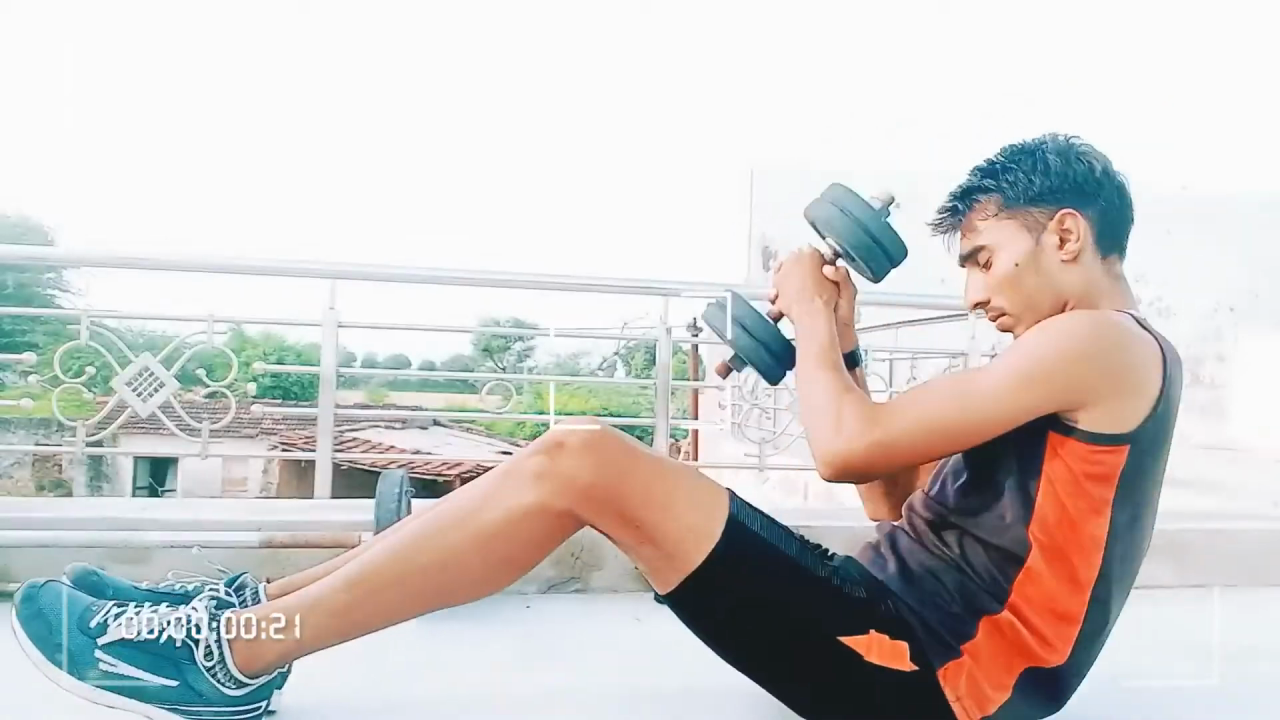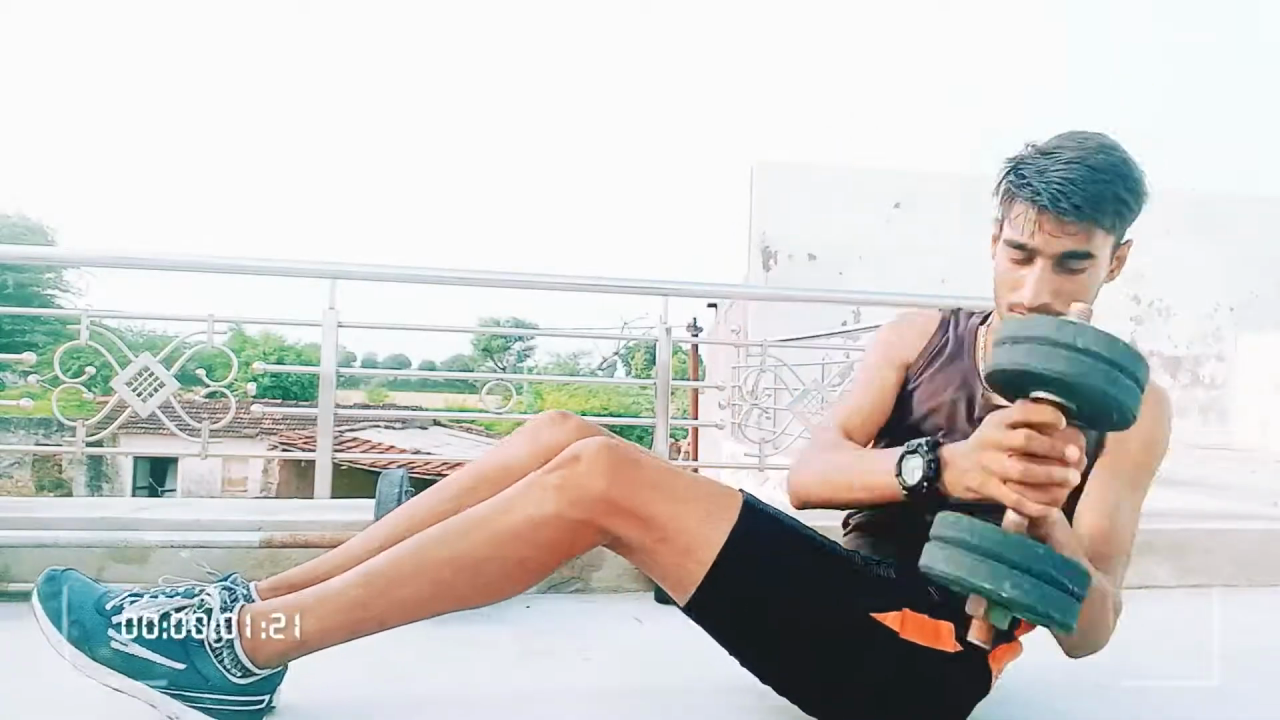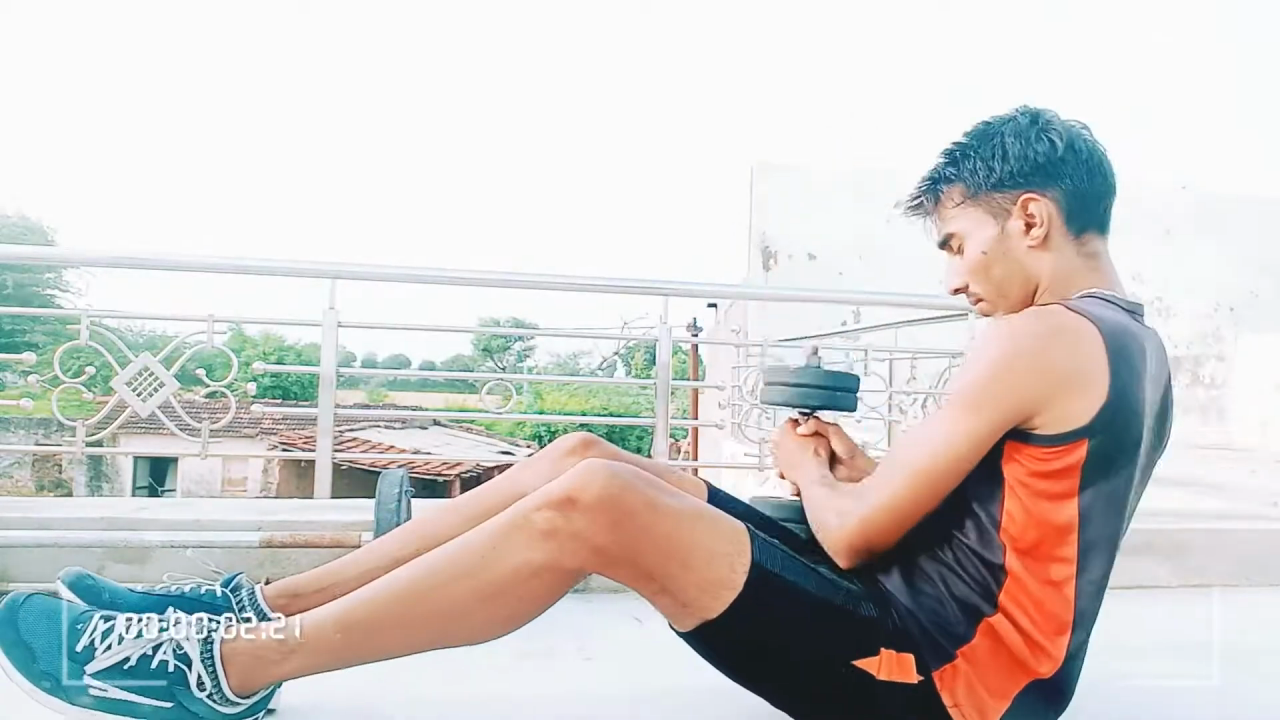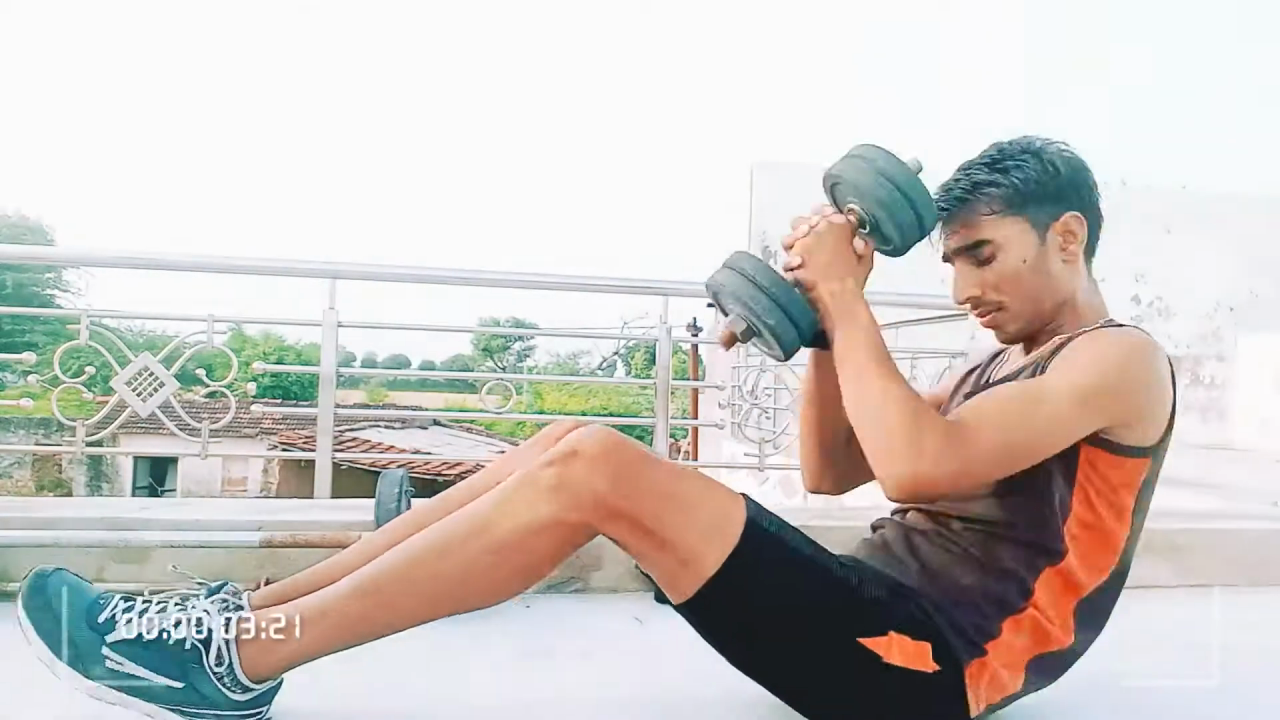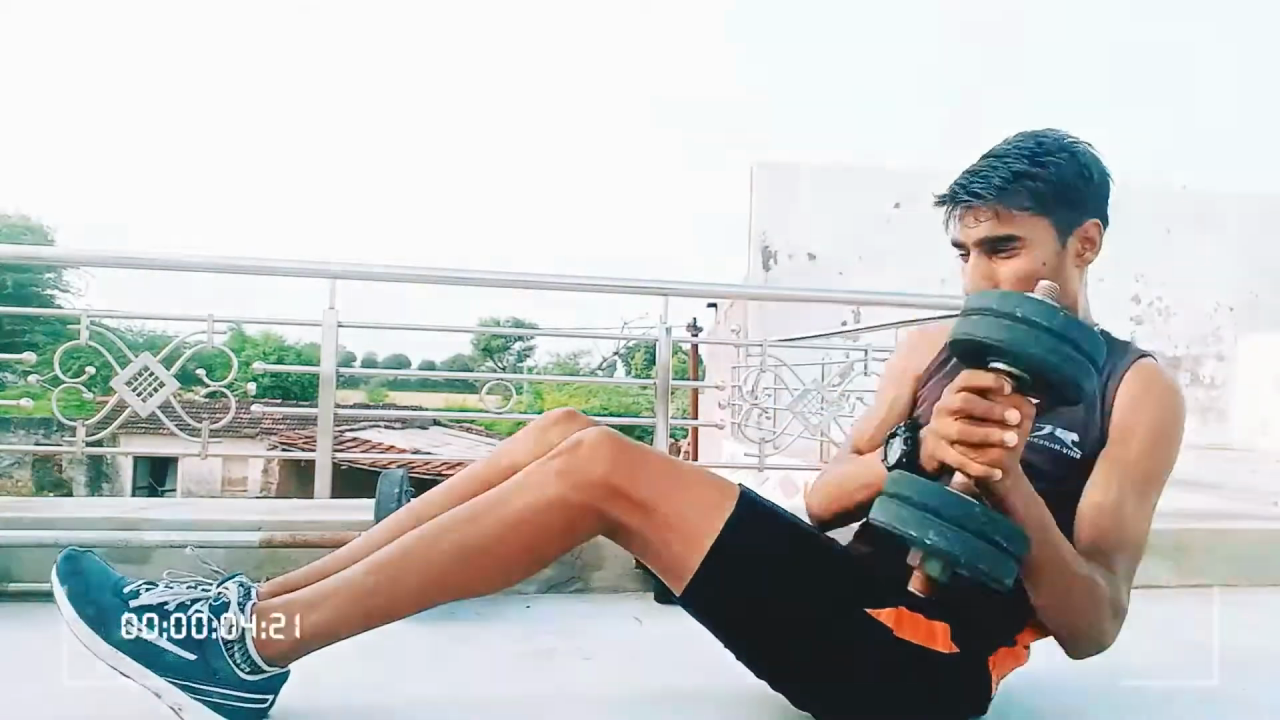
dt=1s
person 1, frame 1
left shoulder: (1107, 346)
right shoulder: (1067, 366)
left elbow: (845, 447)
right elbow: (898, 495)
left wrist: (814, 318)
right wrist: (832, 335)
right hip: (881, 619)
left knee: (581, 461)
right knee: (576, 463)
right ankle: (252, 606)
person 1, frame 2
left shoulder: (1129, 404)
right shoulder: (924, 333)
left elbow: (1088, 626)
right elbow: (810, 475)
left wrist: (1038, 519)
right wrist: (948, 470)
right hip: (854, 602)
left knee: (599, 477)
right knee: (558, 434)
right ankle: (254, 602)
person 1, frame 3
left shoulder: (1038, 340)
right shoulder: (1130, 348)
left elbow: (854, 535)
left wrist: (804, 468)
right wrist: (861, 468)
left knee: (587, 509)
right knee: (581, 460)
right ankle: (255, 607)
person 1, frame 4
left shoulder: (1124, 366)
right shoulder: (1007, 362)
left elbow: (912, 470)
right elbow: (829, 471)
left wrist: (846, 295)
right wrist: (824, 330)
right hip: (873, 614)
left knee: (594, 469)
right knee: (571, 448)
right ankle: (246, 612)
person 1, frame 5
left shoulder: (1137, 393)
right shoulder: (945, 350)
left elbow: (1090, 627)
right elbow: (825, 499)
left wrist: (1011, 494)
right wrist: (916, 462)
right hip: (857, 608)
left knee: (600, 467)
right knee: (564, 432)
right ankle: (256, 602)
